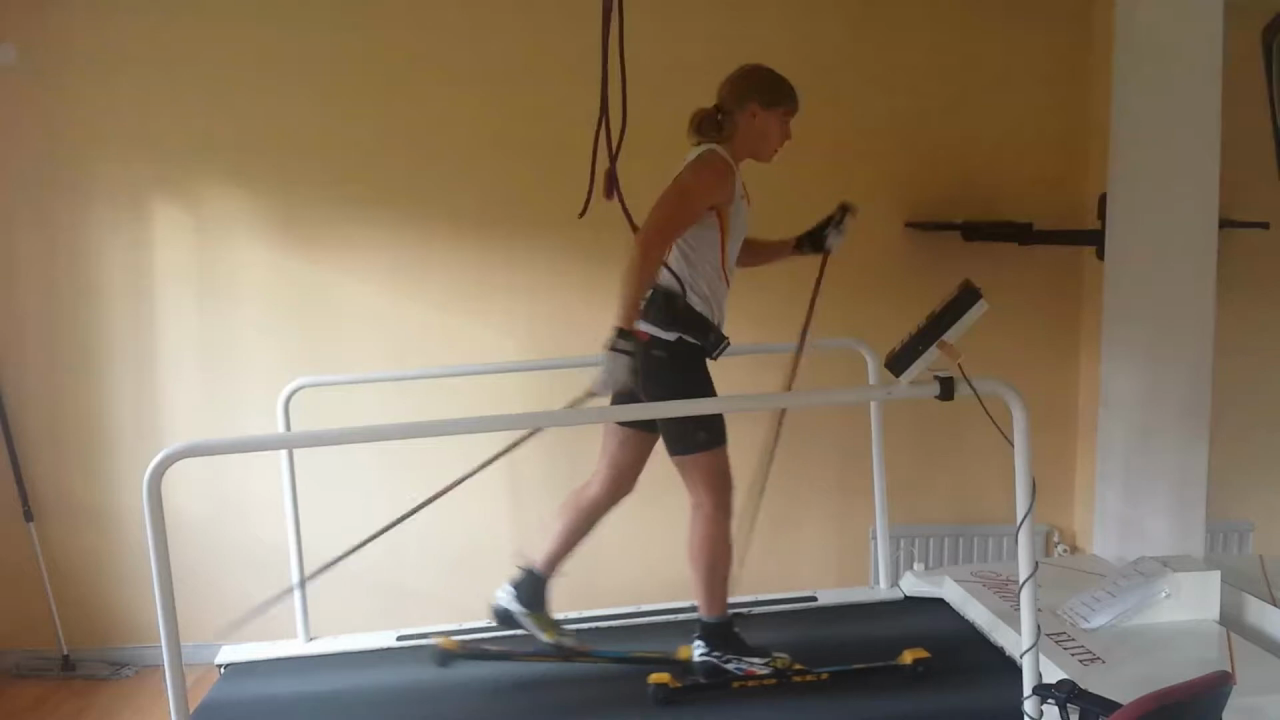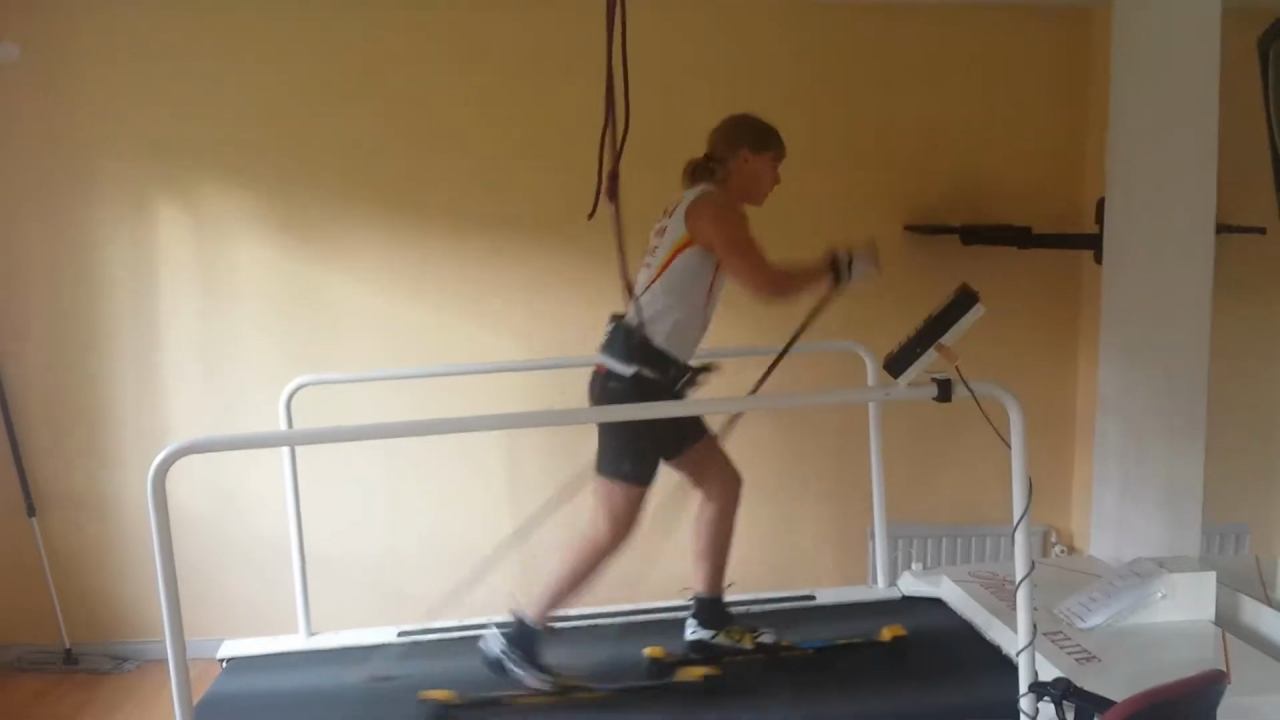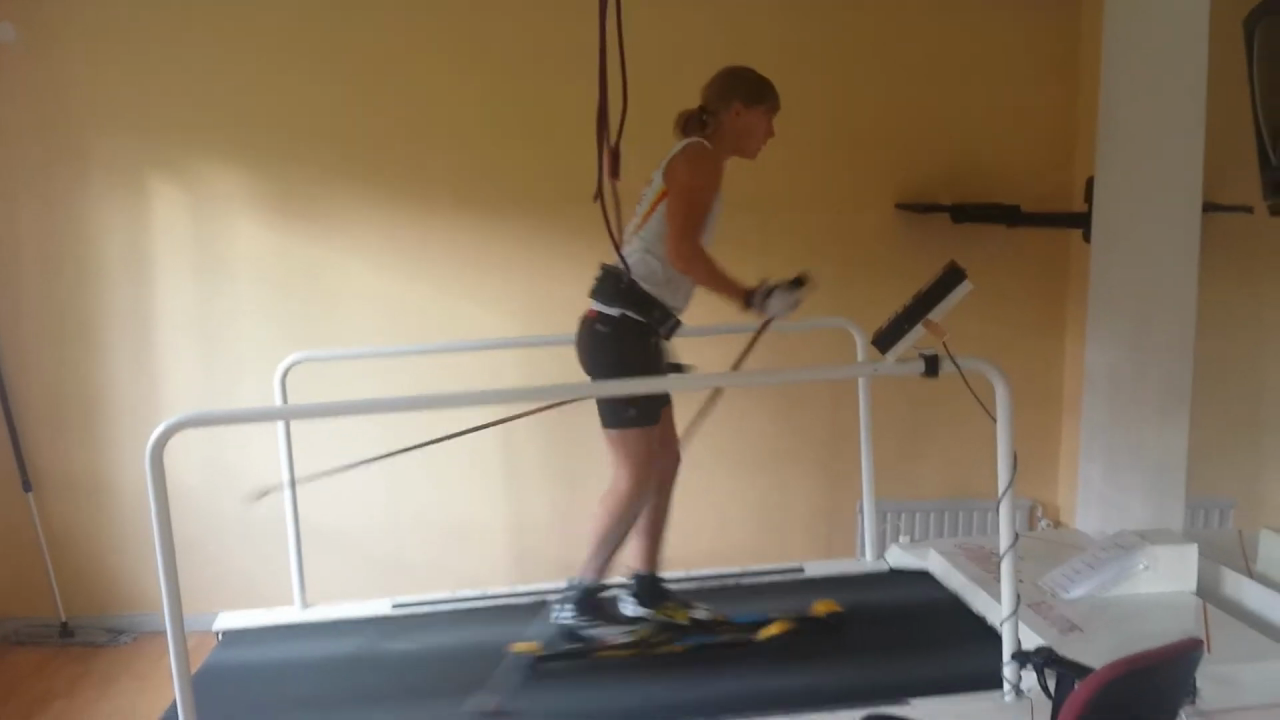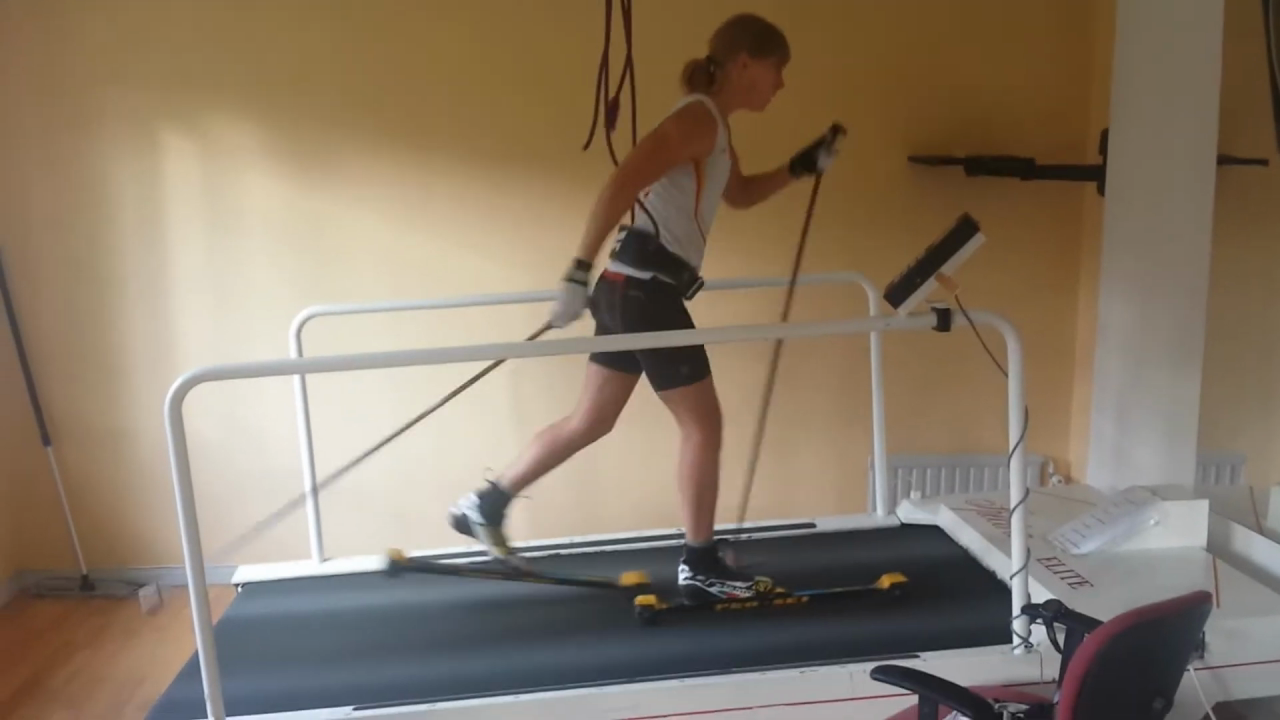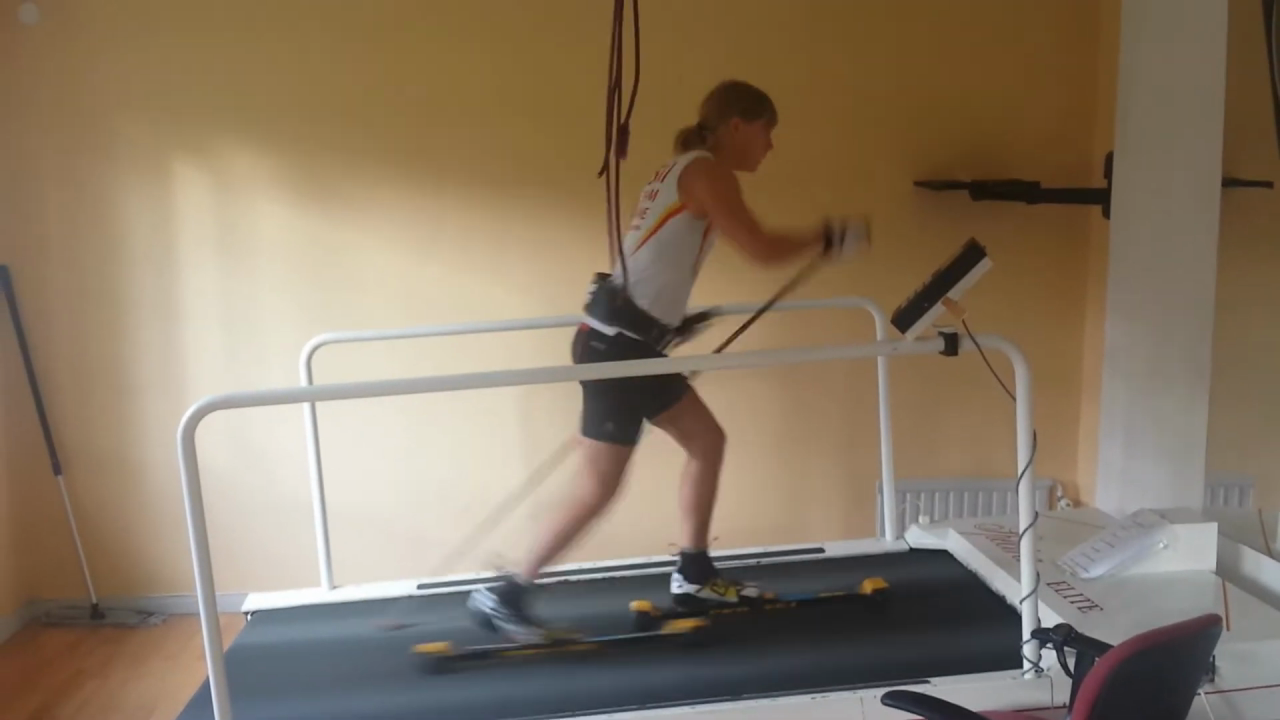
dt=0.4s
person 1, frame 1
left shoulder: (716, 169)
right shoulder: (714, 168)
left elbow: (731, 252)
right elbow: (649, 244)
left wrist: (806, 243)
right wrist: (623, 340)
left hip: (655, 347)
right hip: (667, 349)
left knee: (610, 482)
right knee: (712, 495)
left ankle: (527, 591)
right ankle: (715, 642)
person 1, frame 2
left shoulder: (690, 208)
right shoulder: (715, 207)
right elbow: (767, 284)
right wrist: (836, 267)
left hip: (649, 379)
right hip: (635, 384)
left knee: (724, 487)
right knee: (611, 528)
left ankle: (708, 619)
right ankle: (519, 637)
person 1, frame 3
left shoulder: (690, 162)
right shoulder: (700, 159)
right elbow: (679, 252)
right wrist: (750, 297)
left hip: (628, 328)
right hip: (621, 329)
left knee: (663, 461)
right knee: (637, 474)
left ankle: (644, 591)
right ankle: (581, 601)
person 1, frame 4
left shoulder: (715, 125)
right shoulder: (697, 119)
left elbow: (741, 195)
right elbow: (620, 185)
left wrist: (802, 166)
right wrist: (579, 271)
left hip: (633, 289)
right hip: (644, 290)
left knee: (591, 420)
right knee: (703, 425)
left ankle: (489, 503)
right ankle: (699, 565)
person 1, frame 5
left shoulder: (678, 172)
right shoulder: (706, 174)
right elbow: (759, 248)
left wrist: (674, 315)
right wrist: (827, 238)
left hip: (631, 341)
right hip: (617, 344)
left knee: (709, 444)
right knee: (597, 489)
left ankle: (693, 574)
right ankle: (508, 594)
